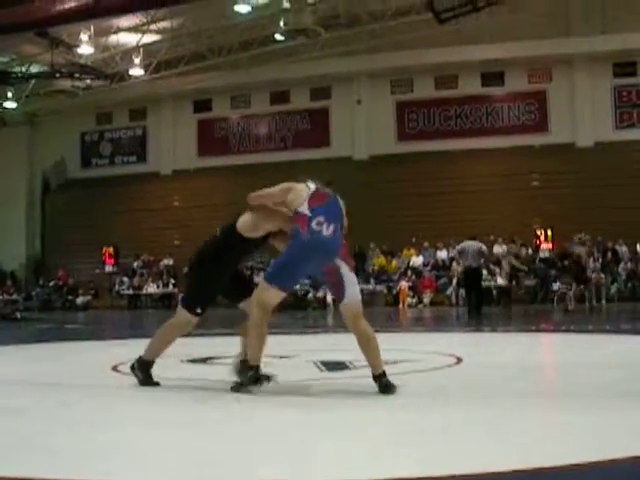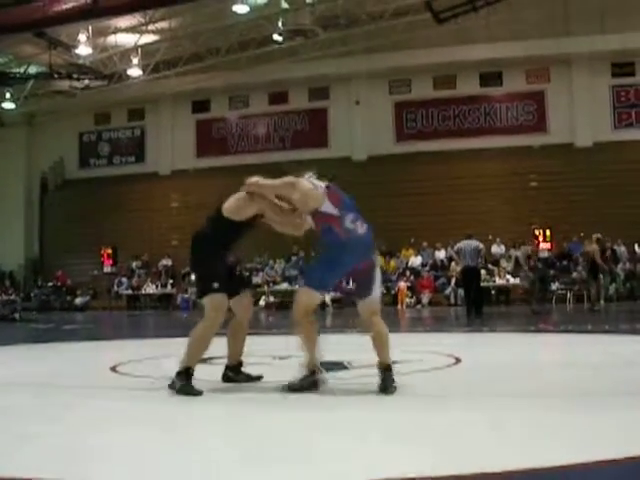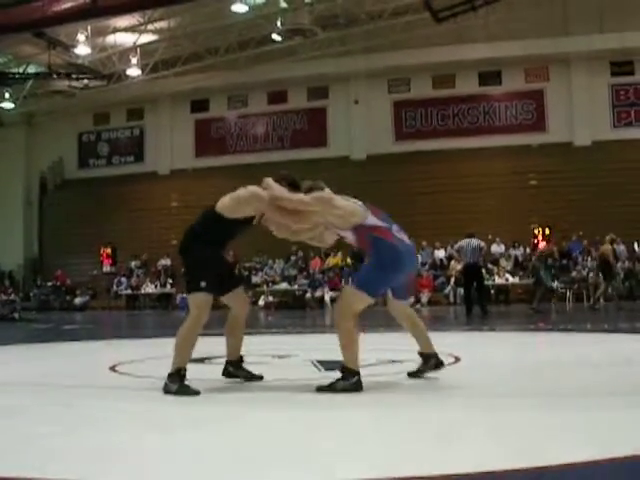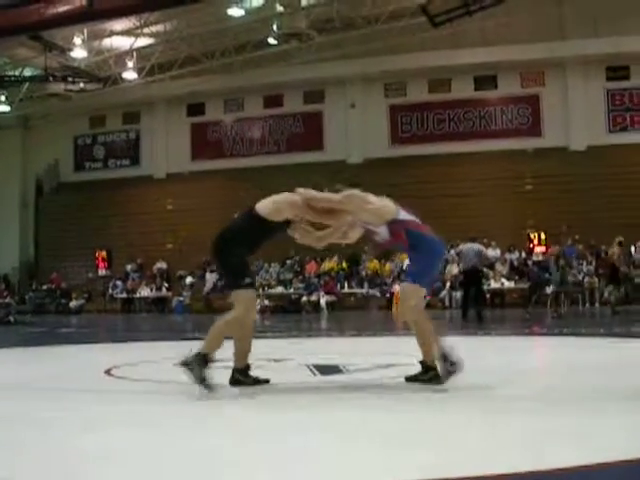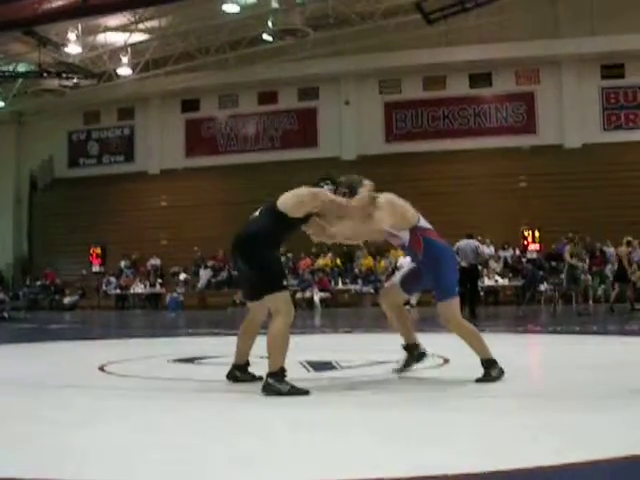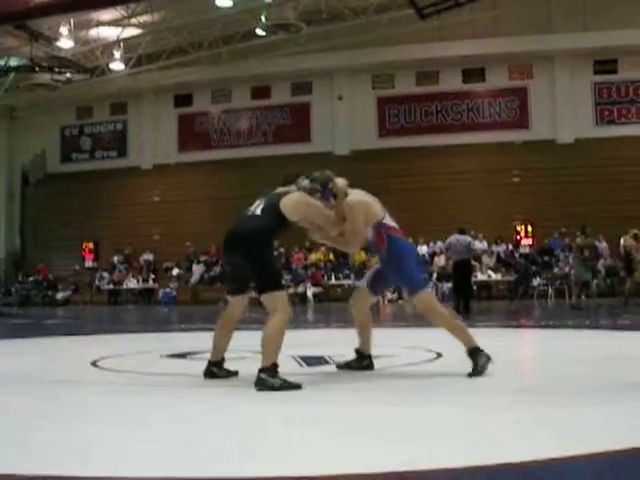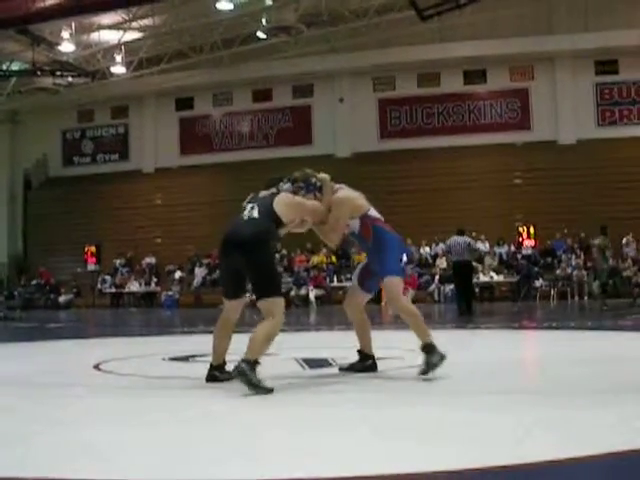
dt=0.3s
person 1, frame 1
left shoulder: (270, 223)
right shoulder: (271, 215)
left elbow: (284, 243)
left hip: (225, 266)
right hip: (209, 265)
right knee: (183, 321)
right ankle: (143, 364)
person 1, frame 2
left shoulder: (263, 206)
right shoulder: (256, 197)
left elbow: (288, 226)
right elbow: (289, 221)
left hip: (220, 254)
right hip: (206, 253)
left knee: (245, 311)
right knee: (216, 314)
left ankle: (233, 369)
right ankle: (182, 376)
person 1, frame 3
left shoulder: (261, 207)
right shoulder: (254, 196)
left elbow: (288, 231)
right elbow: (290, 218)
left hip: (212, 252)
right hip: (197, 248)
left knee: (241, 305)
right knee: (200, 314)
left ankle: (233, 364)
right ankle: (175, 377)
person 1, frame 4
left shoulder: (289, 216)
right shoulder: (292, 201)
left elbow: (315, 241)
right elbow: (328, 217)
left hip: (236, 251)
right hip: (231, 248)
left knee: (248, 312)
right knee: (244, 309)
left ankle: (240, 371)
right ankle: (200, 359)
person 1, frame 5
left shoulder: (302, 203)
right shoulder: (311, 195)
right elbow: (352, 208)
right wrist: (367, 191)
left hip: (245, 247)
right hip: (258, 249)
left knee: (257, 313)
right knee: (283, 313)
left ankle: (239, 368)
right ankle: (274, 378)
person 1, frame 6
left shoulder: (273, 195)
right shoulder: (302, 200)
right elbow: (333, 223)
left hip: (233, 244)
right hip: (255, 247)
left knee: (234, 308)
right knee: (280, 311)
left ankle: (215, 364)
right ankle: (267, 373)
person 1, frame 7
left shoulder: (254, 198)
right shoulder: (292, 201)
right elbow: (323, 214)
left hip: (230, 248)
right hip: (256, 250)
left knee: (231, 313)
right knee: (274, 316)
left ankle: (216, 368)
right ankle: (248, 364)
person 2, frame 1
left shoulder: (295, 189)
right shoulder: (338, 201)
left elbow: (253, 199)
left wrist: (274, 203)
left hip: (304, 247)
right hip: (333, 251)
left knee: (261, 303)
right knee: (355, 318)
left ankle: (251, 369)
right ankle: (381, 378)
person 2, frame 2
left shoulder: (297, 185)
right shoulder: (329, 189)
left elbow: (252, 184)
left wrist: (254, 180)
left hip: (339, 247)
right hip: (365, 246)
left knee: (302, 308)
right knee: (371, 314)
left ankle: (311, 372)
right ankle: (386, 371)
person 2, frame 3
left shoulder: (326, 201)
right shoulder: (339, 211)
left elbow: (280, 198)
right elbow: (322, 241)
left wrist: (269, 183)
left hip: (389, 257)
right hip: (408, 256)
left knee: (344, 311)
right knee: (400, 310)
left ankle: (351, 375)
right ankle: (431, 358)
person 2, frame 4
left shoulder: (358, 200)
right shoulder: (362, 214)
left elbow: (313, 198)
right elbow: (346, 236)
left wrist: (301, 191)
right wrist: (312, 232)
left hip: (428, 249)
right hip: (426, 250)
left knee: (404, 307)
right knee: (413, 311)
left ankle: (444, 358)
right ankle: (430, 369)
person 2, frame 5
left shoulder: (385, 203)
right shoulder: (375, 209)
left elbow: (377, 232)
right elbow: (355, 235)
left wrist: (336, 228)
right wrist: (331, 231)
left hip: (439, 258)
right hip: (422, 261)
left knee: (451, 319)
right knee: (387, 297)
left ankle: (491, 364)
right ankle: (414, 348)
person 2, frame 6
left shoulder: (353, 202)
right shoulder: (349, 201)
left elbow: (353, 245)
left wrist: (322, 237)
left hip: (401, 256)
right hip: (389, 260)
left knee: (429, 309)
right knee: (358, 303)
left ankle: (477, 354)
right ankle: (364, 357)
person 2, frame 7
left shoulder: (341, 198)
right shoulder: (335, 196)
left elbow: (332, 240)
left hip: (386, 246)
right hip: (375, 252)
left knee: (394, 299)
right knee: (351, 304)
left ankle: (431, 350)
right ankle: (367, 358)
